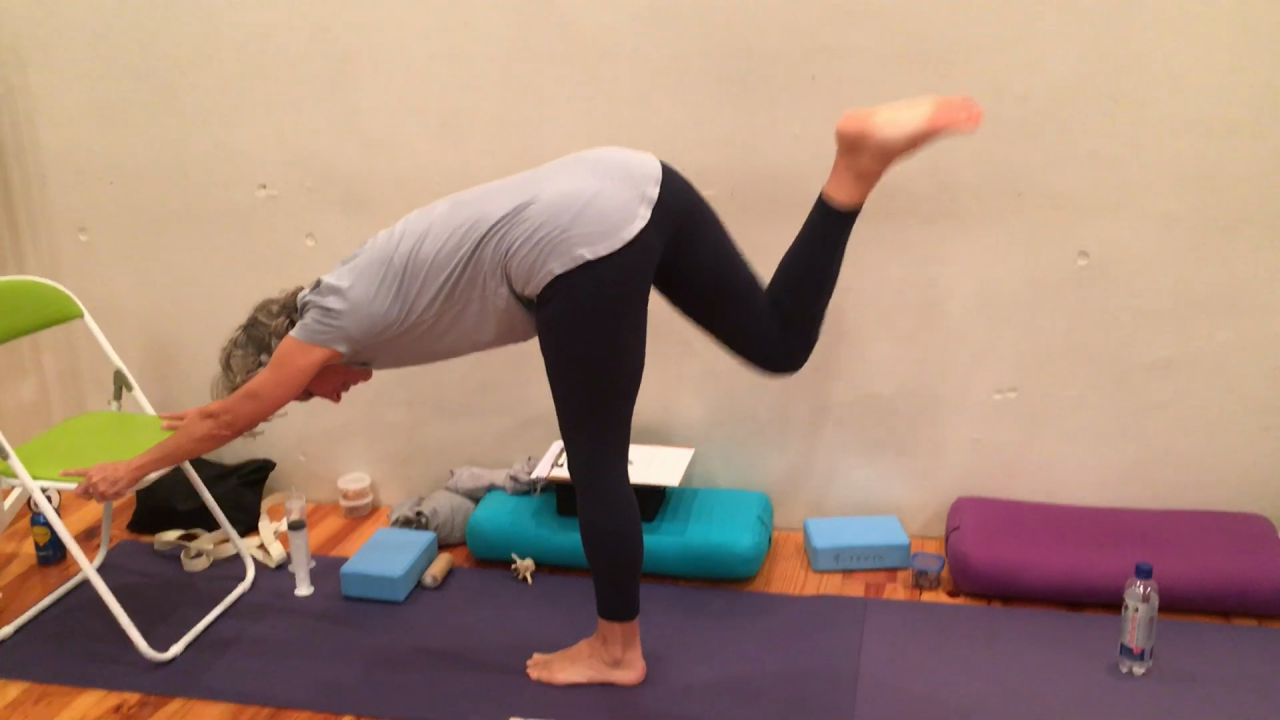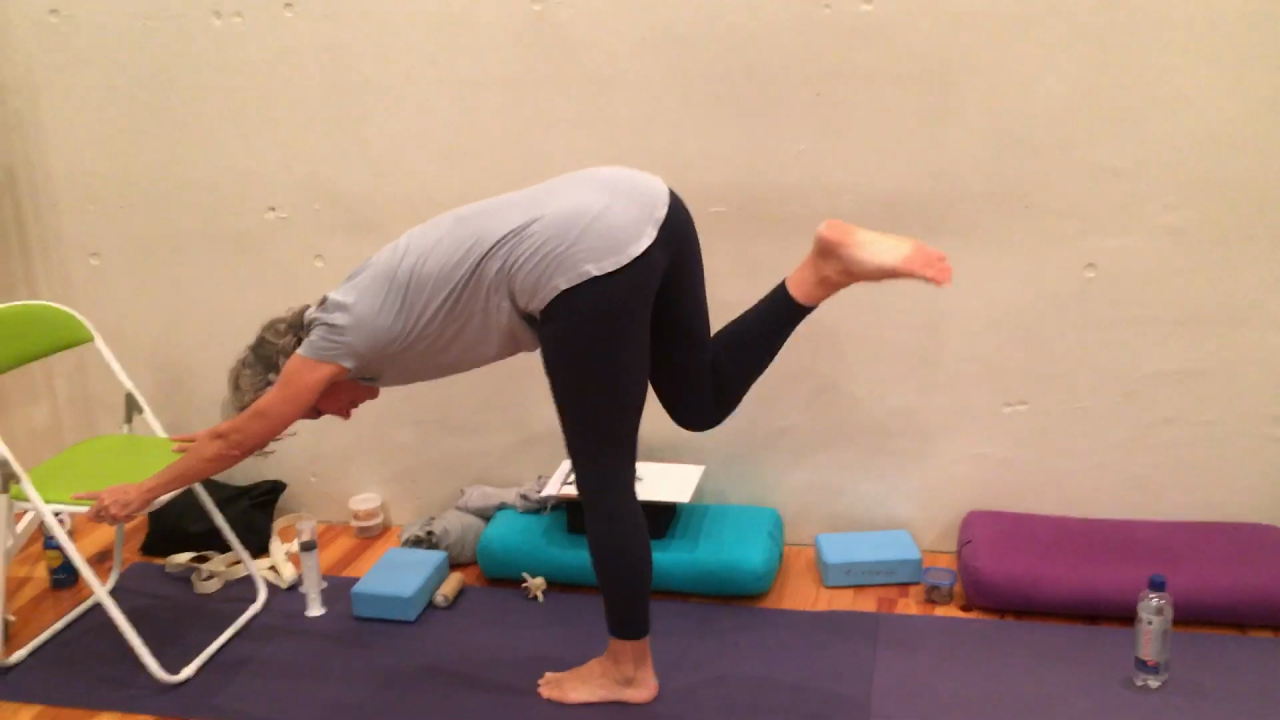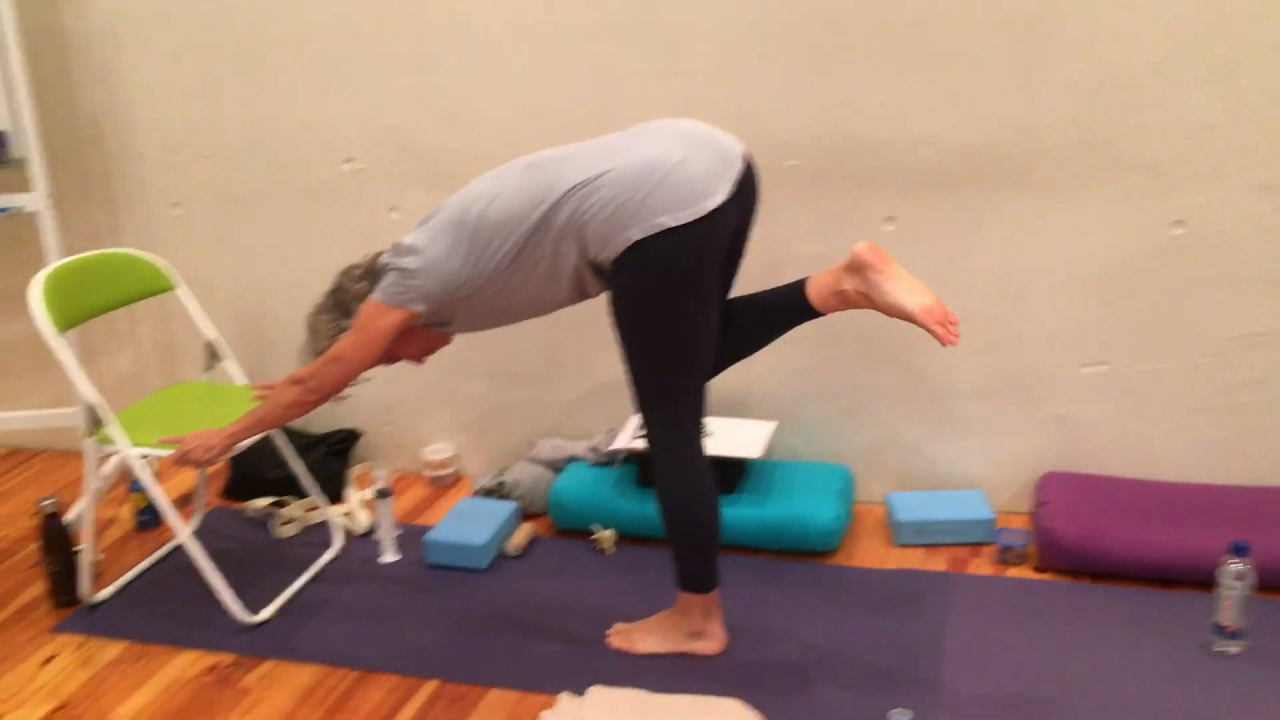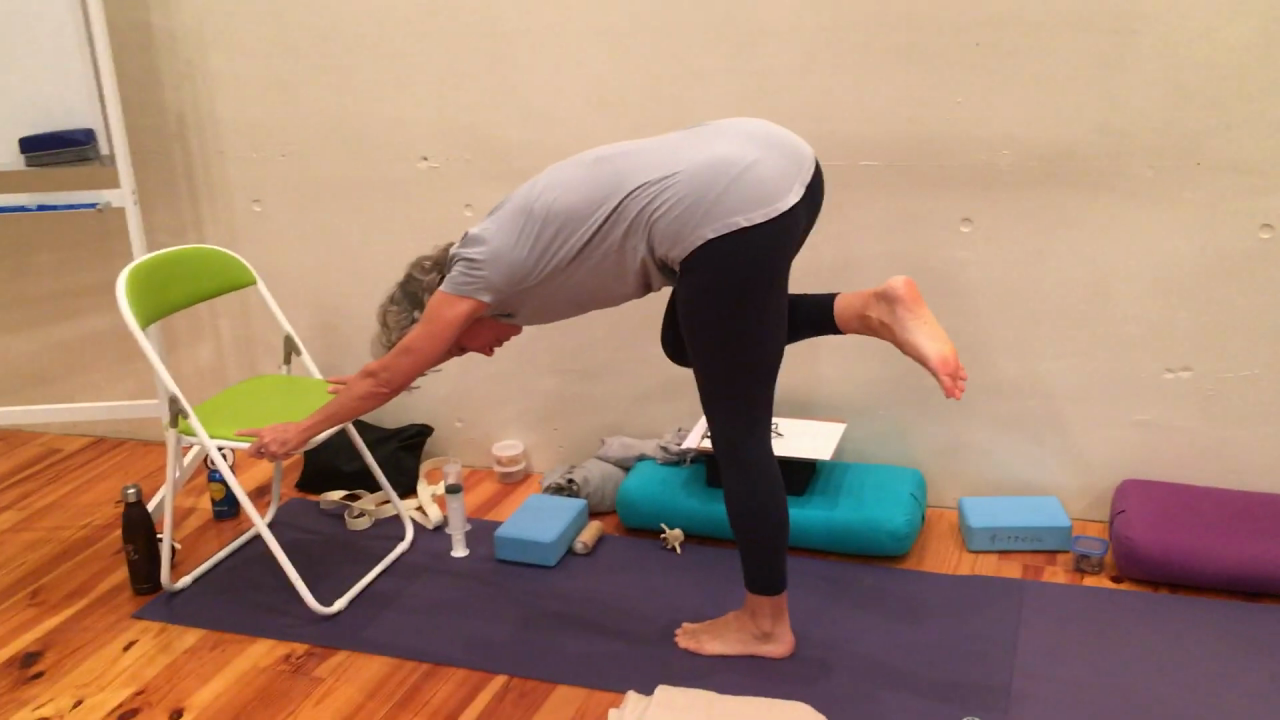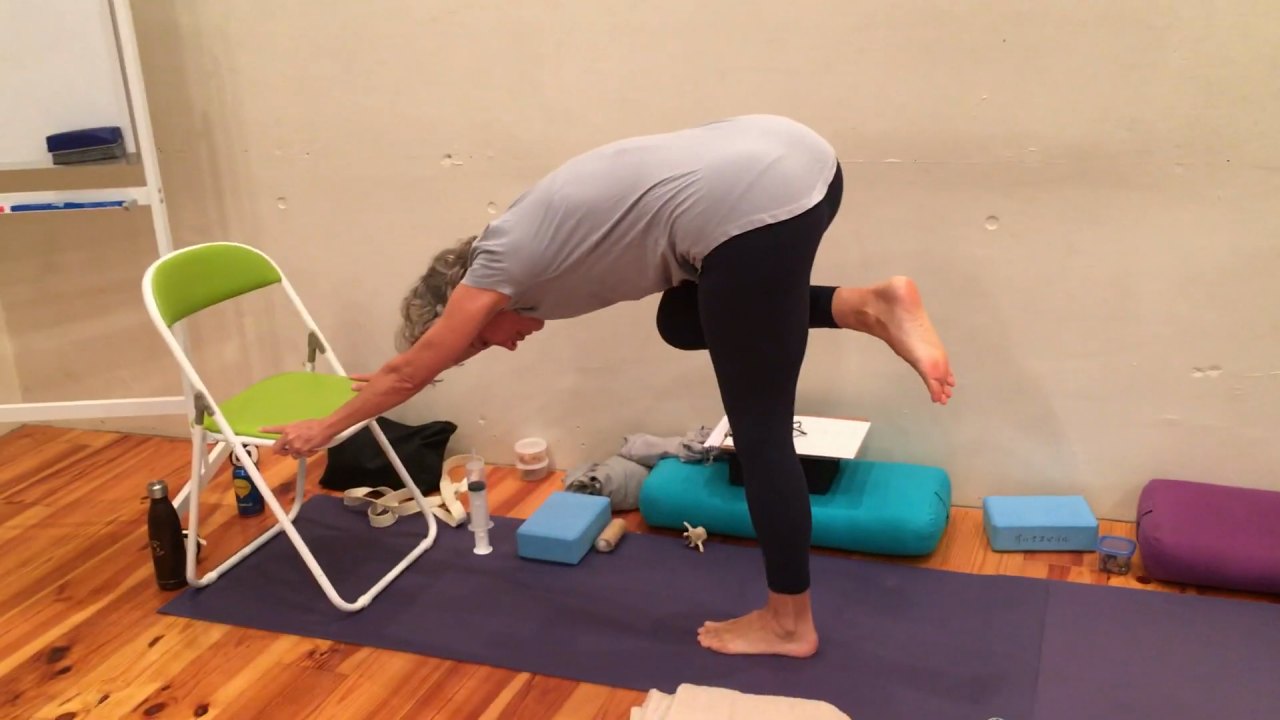
dt=0.3s
person 1, frame 1
left shoulder: (329, 324)
right shoulder: (346, 293)
left elbow: (230, 421)
left wrist: (128, 471)
right wrist: (209, 412)
left hip: (579, 244)
right hip: (626, 183)
left knee: (598, 466)
right knee: (779, 341)
left ankle: (615, 649)
right ankle: (856, 161)
person 1, frame 2
left shoulder: (335, 339)
right shoulder: (358, 310)
left elbow: (242, 441)
left wrist: (139, 494)
right wrist: (223, 436)
left hip: (587, 260)
right hip: (637, 205)
left knee: (603, 482)
right knee: (698, 400)
left ankle: (628, 670)
right ankle: (821, 270)
person 1, frame 3
left shoulder: (410, 284)
right shoulder: (431, 255)
left elbow: (319, 383)
left wrist: (221, 438)
right wrist: (293, 385)
left hip: (656, 209)
right hip: (706, 159)
left knee: (673, 433)
right knee: (692, 356)
left ankle: (696, 622)
right ankle: (844, 283)
person 1, frame 4
left shoulder: (475, 275)
right shoulder: (502, 247)
left elbow: (386, 379)
left wrist: (299, 433)
right wrist: (375, 379)
left hip: (731, 208)
right hip: (777, 160)
left knee: (737, 436)
right knee: (689, 342)
left ankle: (765, 625)
right ankle: (869, 310)
person 1, frame 5
left shoulder: (497, 269)
right shoulder: (522, 242)
left elbow: (411, 372)
left wrist: (323, 430)
right wrist: (397, 377)
left hip: (751, 205)
right hip: (793, 156)
left knee: (760, 433)
right knee: (683, 324)
left ankle: (788, 624)
right ankle: (868, 307)
